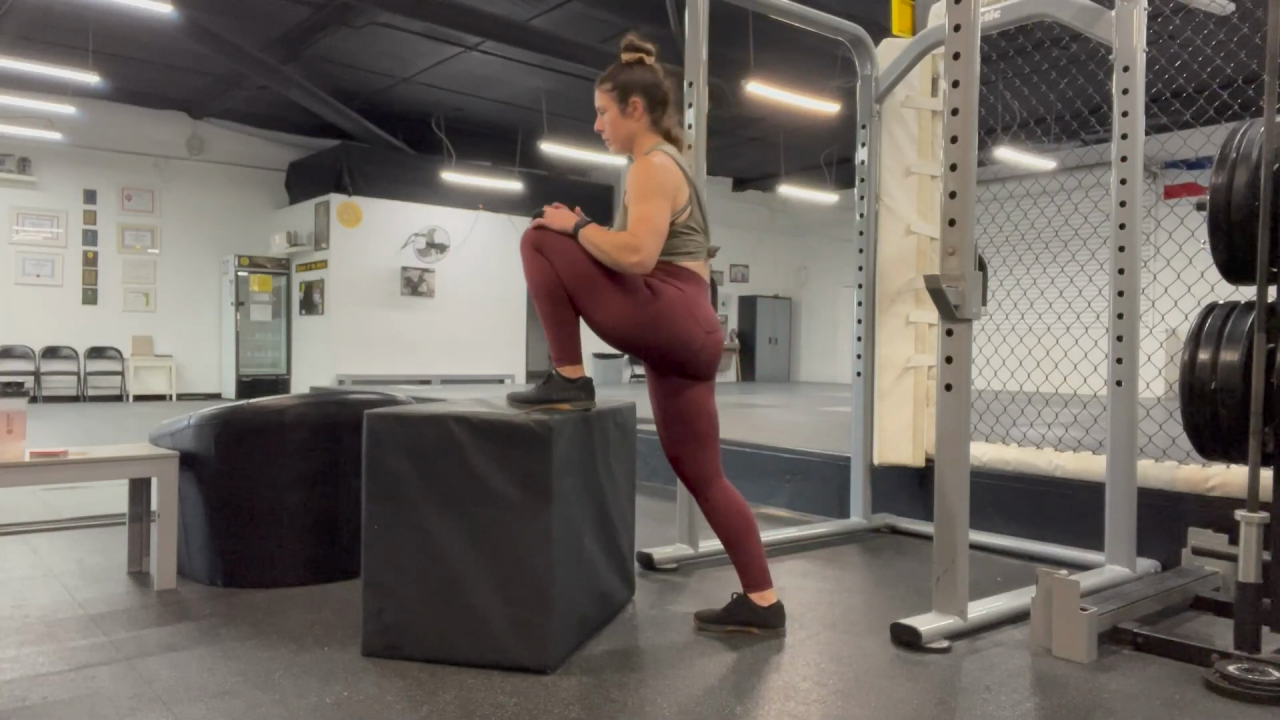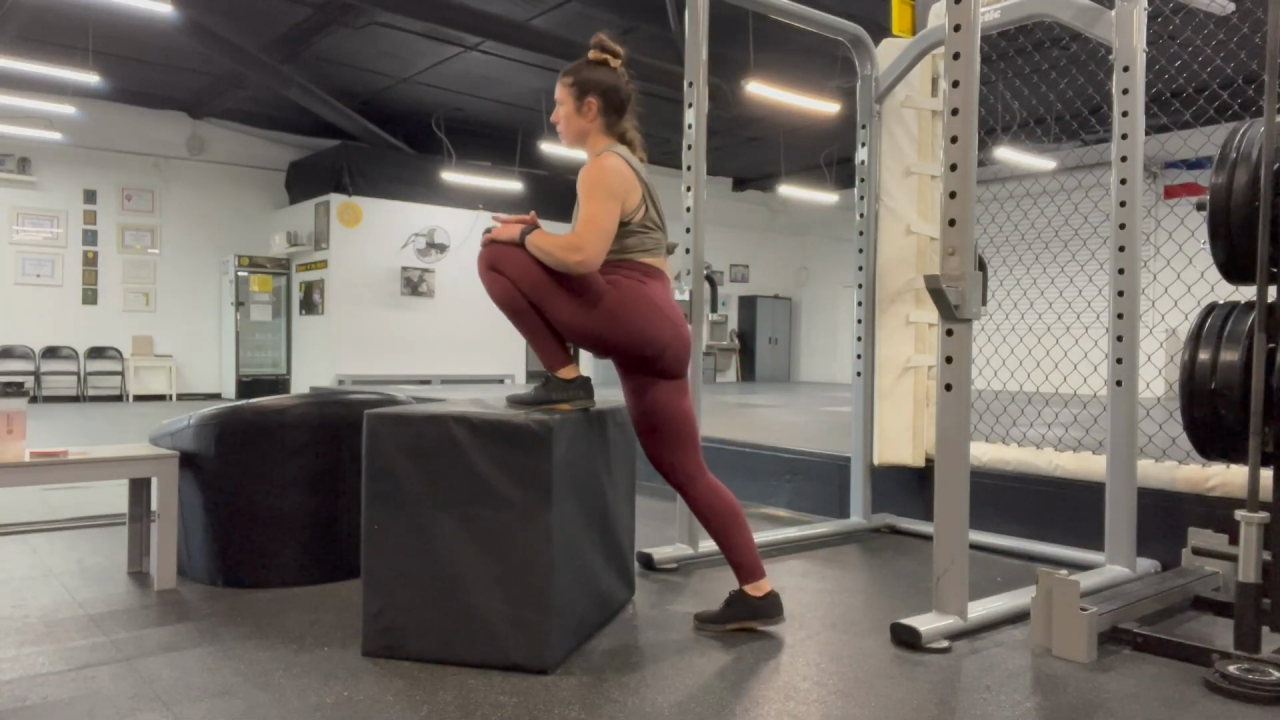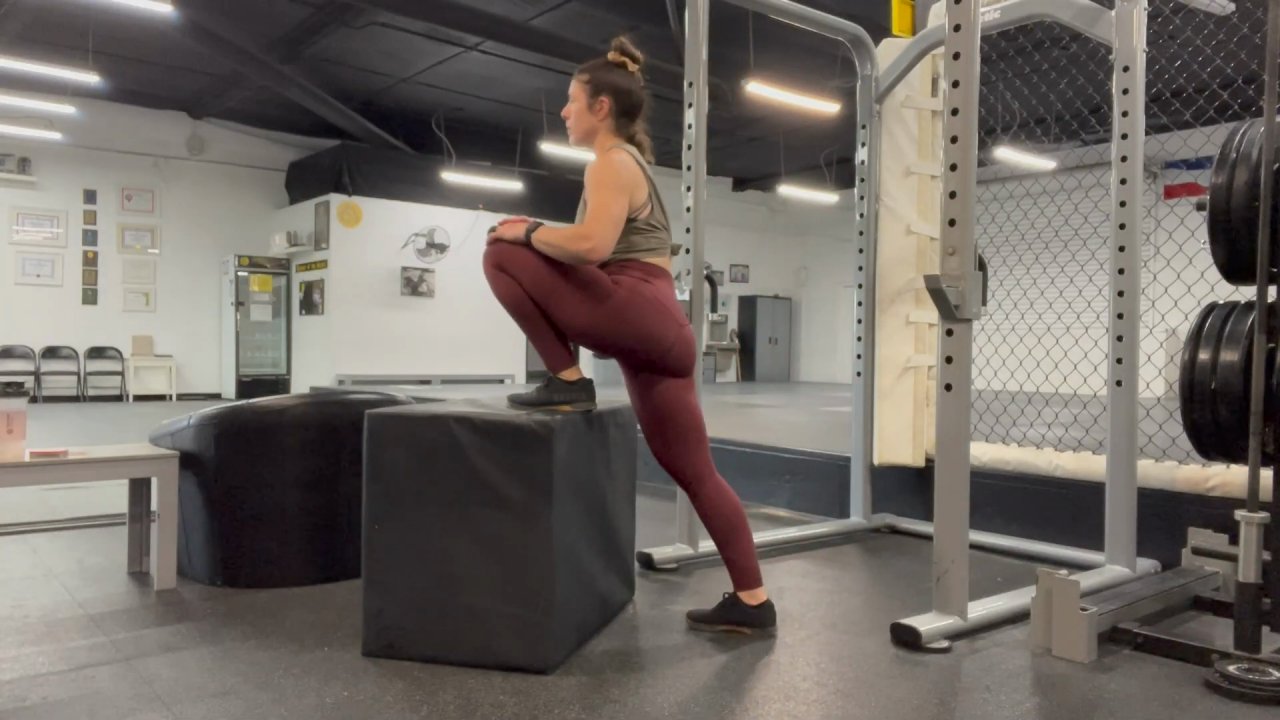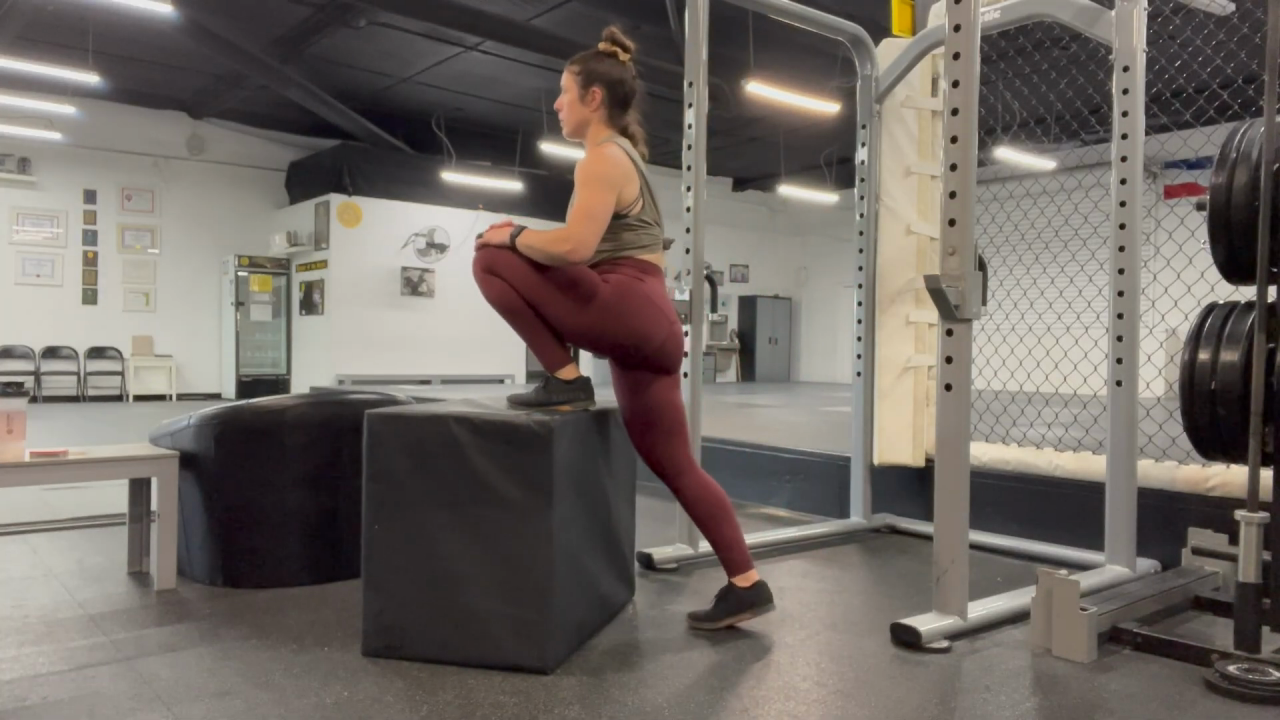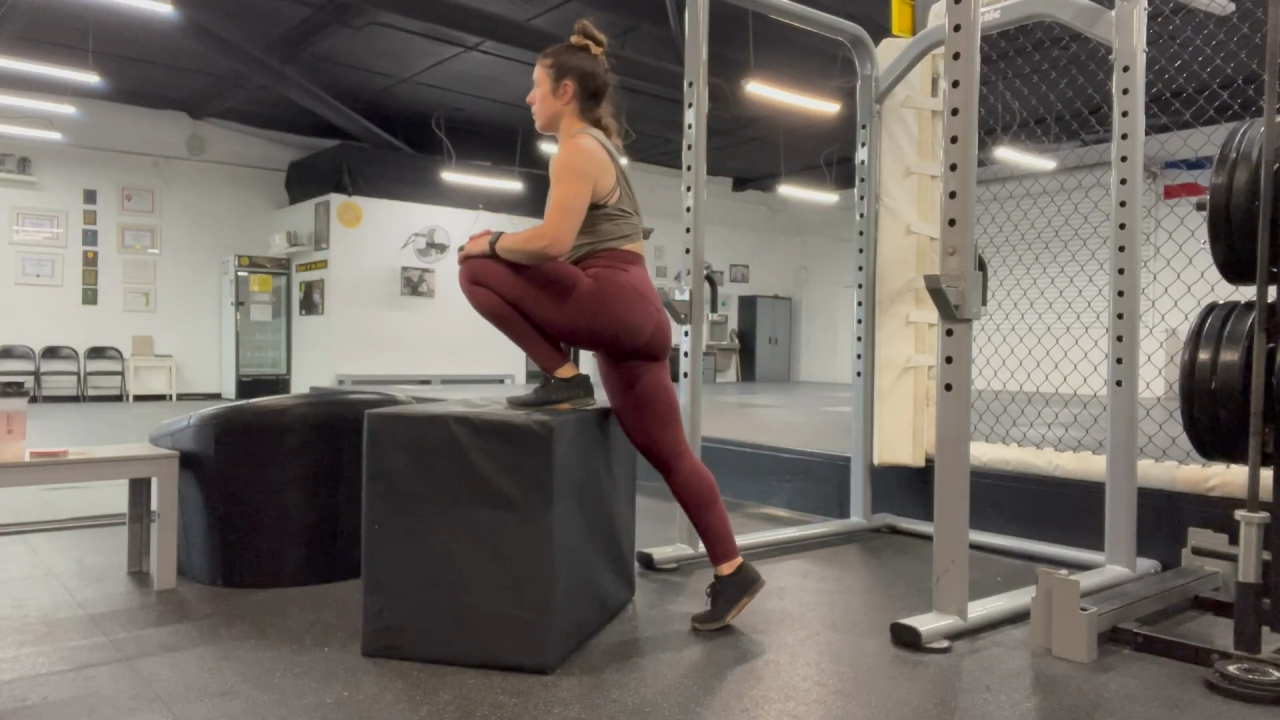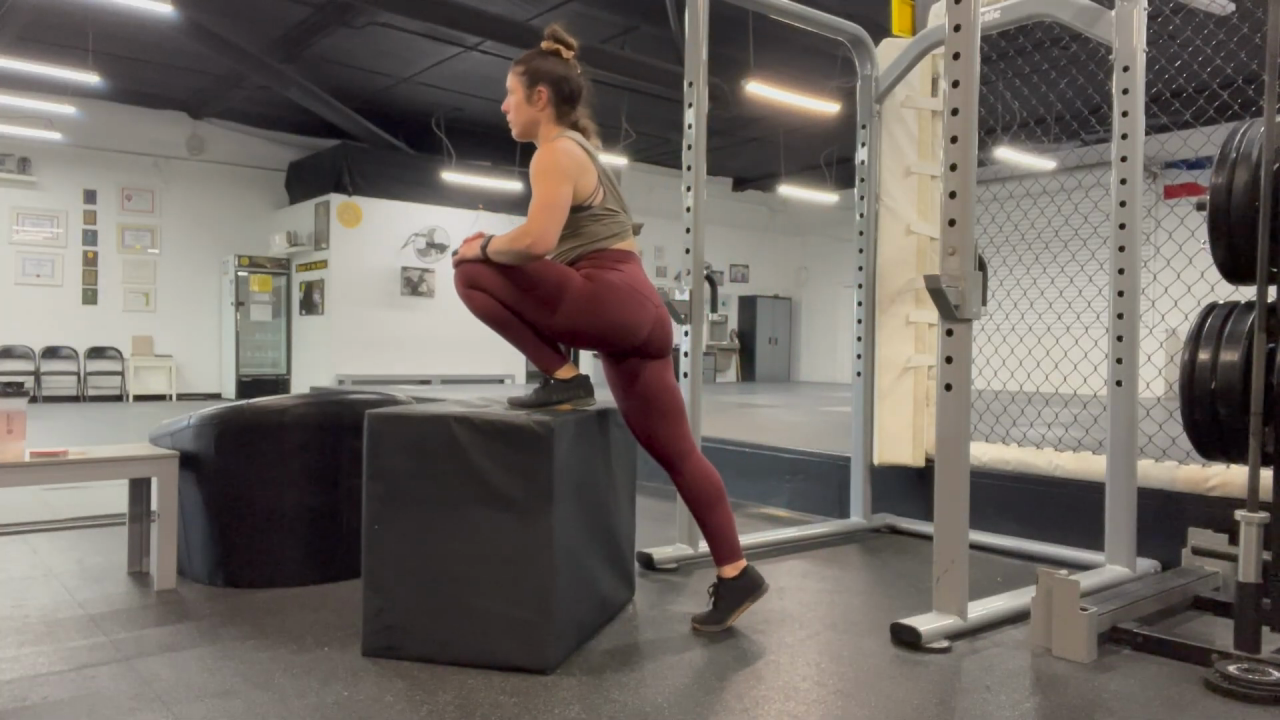
dt=0.5s
person 1, frame 1
left shoulder: (652, 166)
right shoulder: (667, 164)
left elbow: (636, 258)
left wrist: (574, 230)
right wrist: (588, 234)
left hip: (665, 322)
right hip: (691, 334)
left knee: (539, 241)
right knee: (702, 475)
left ankle: (568, 380)
right ankle: (761, 601)
person 1, frame 2
left shoulder: (602, 167)
right shoulder: (623, 164)
left elbow: (583, 258)
left wrist: (524, 236)
right wrist: (542, 234)
left hip: (632, 320)
right hip: (658, 331)
left knee: (496, 256)
right knee: (685, 471)
left ankle: (564, 381)
right ankle: (756, 593)
person 1, frame 3
left shoulder: (610, 162)
right shoulder: (630, 162)
left elbow: (593, 244)
left wrist: (528, 233)
right wrist: (543, 235)
left hip: (638, 319)
right hip: (660, 330)
left knee: (502, 254)
right knee: (695, 473)
left ankle: (567, 381)
right ankle: (752, 601)
person 1, frame 4
left shoulder: (602, 158)
right shoulder: (622, 156)
left elbow: (576, 247)
left wrist: (513, 235)
right wrist: (529, 238)
left hip: (627, 315)
right hip: (648, 324)
left knee: (492, 258)
right knee: (675, 465)
left ankle: (565, 380)
right ankle: (745, 584)
person 1, frame 5
left shoulder: (576, 148)
right shoulder: (596, 146)
left elbow: (553, 242)
left wrist: (493, 242)
right wrist: (508, 243)
left hip: (613, 305)
right hip: (634, 314)
left knee: (478, 270)
right knee: (668, 453)
left ankle: (562, 379)
right ankle: (731, 573)
person 1, frame 6
left shoulder: (554, 153)
right shoulder: (577, 148)
left elbow: (537, 241)
left wrist: (484, 245)
right wrist: (498, 246)
left hip: (611, 305)
right hip: (635, 311)
left knee: (473, 273)
right knee: (675, 452)
left ankle: (563, 379)
right ankle: (736, 576)
